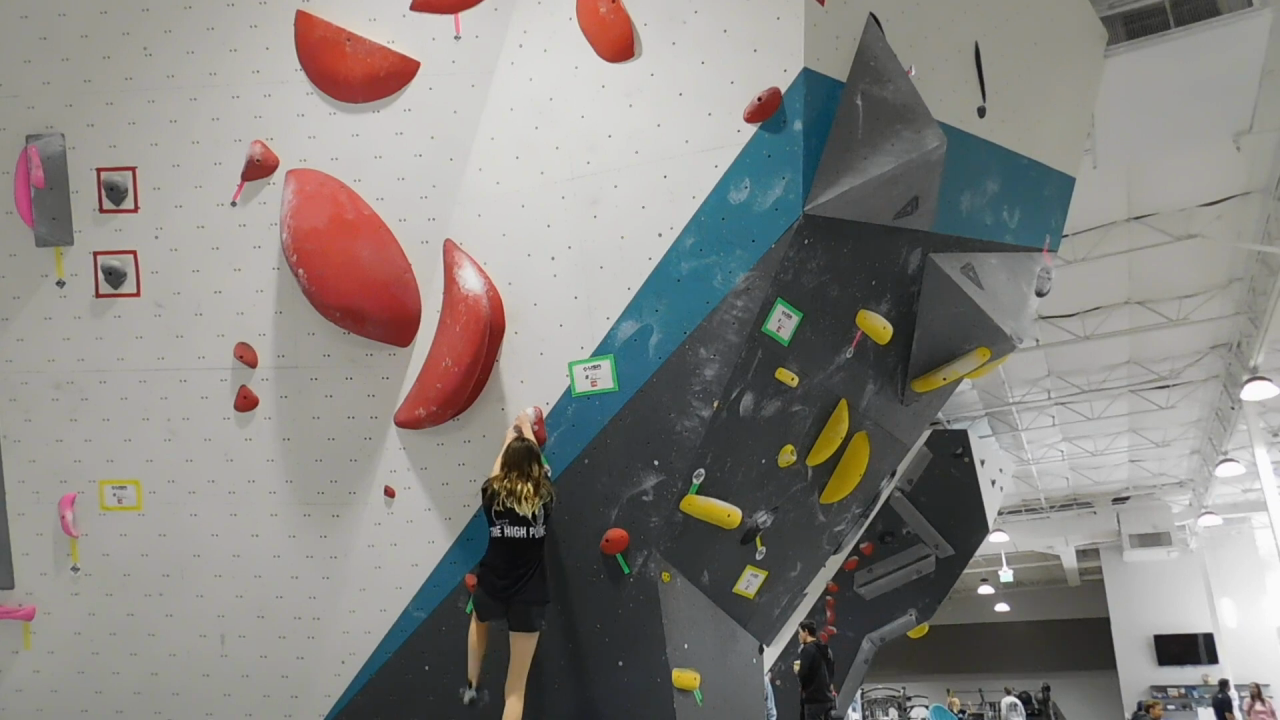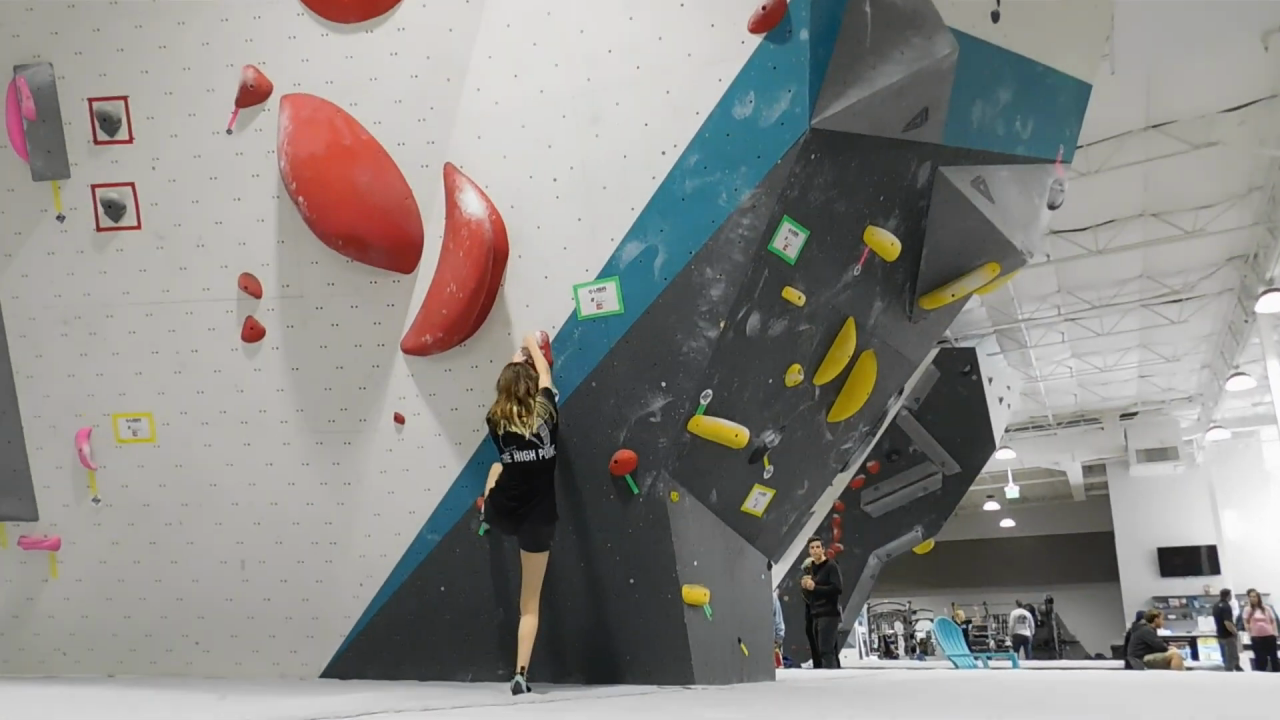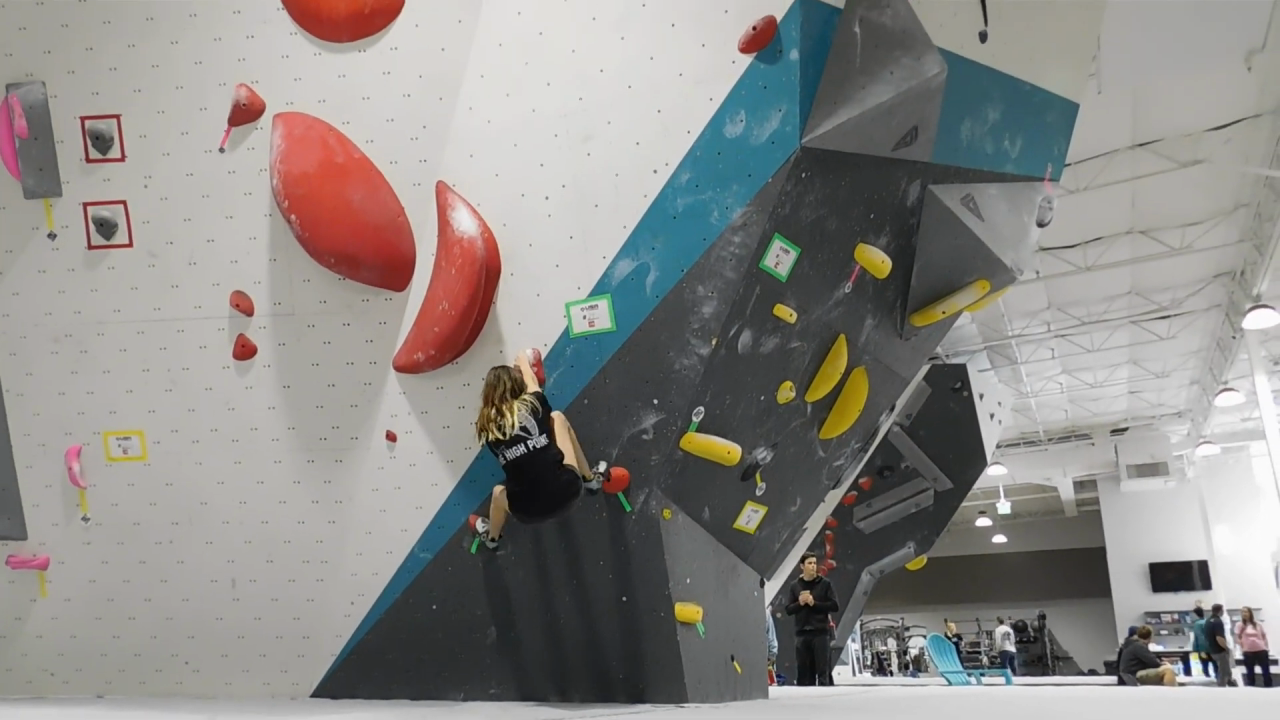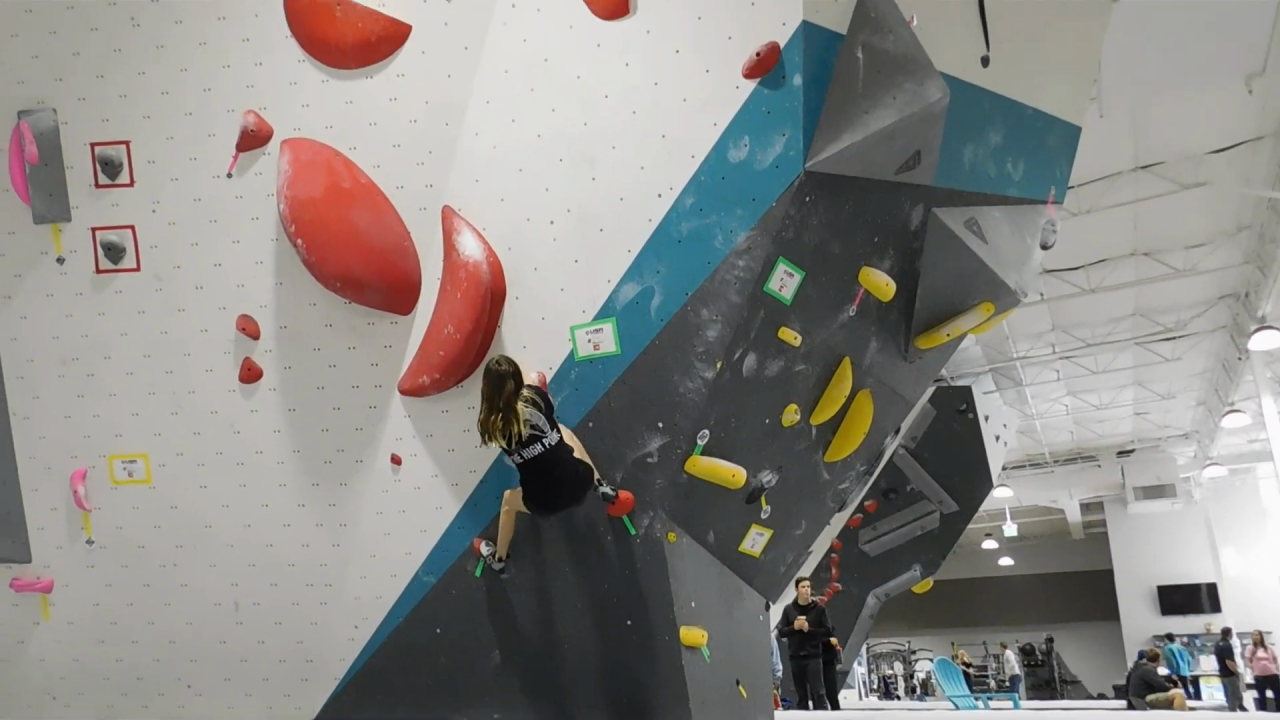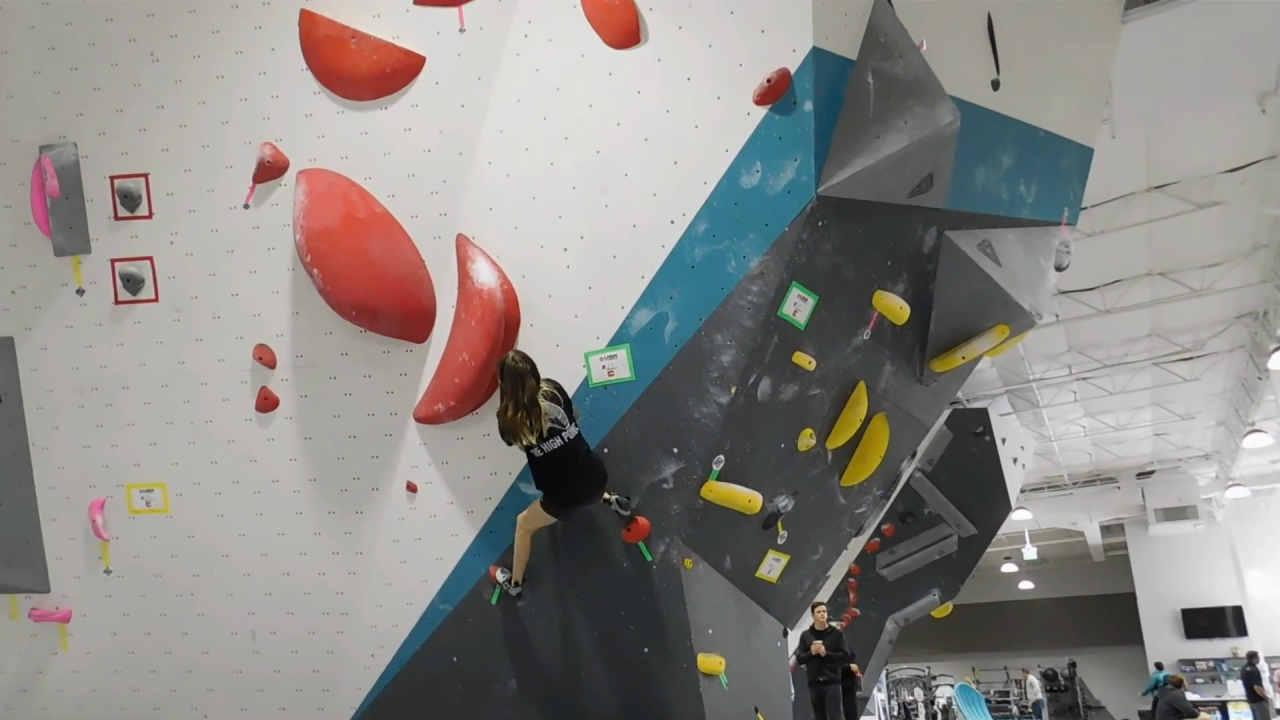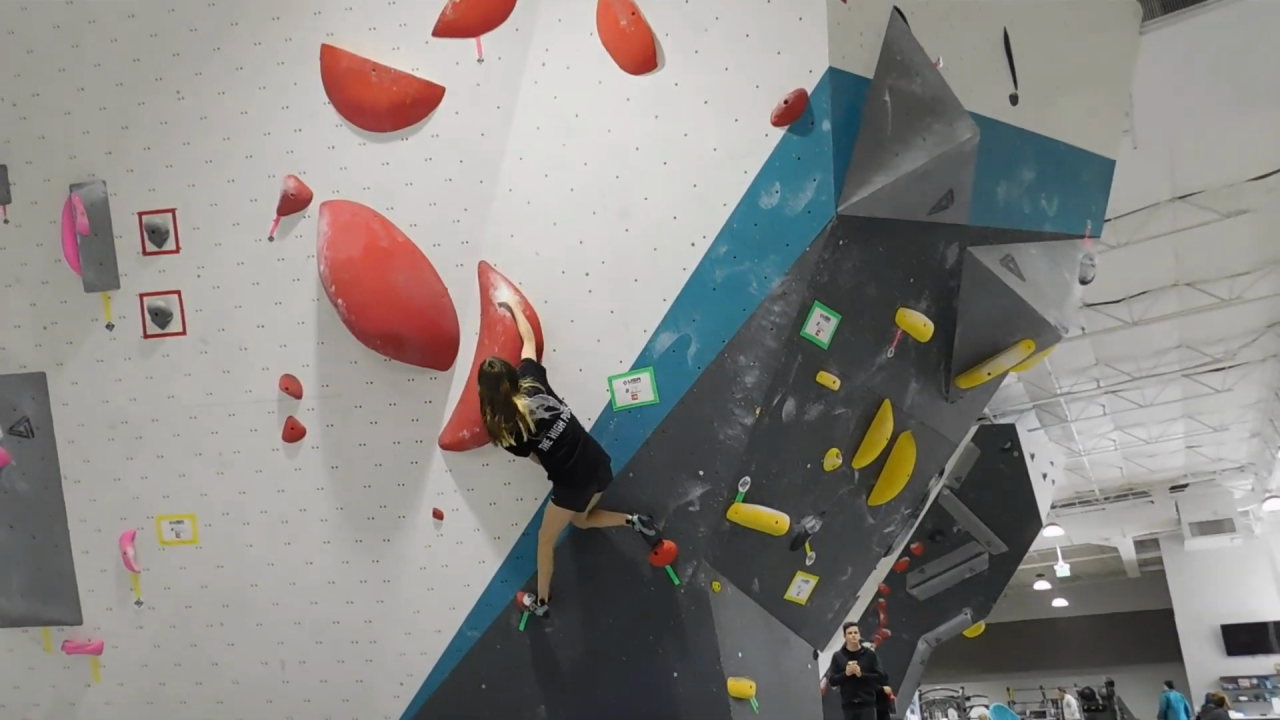
dt=0.7s
person 1, frame 1
left shoulder: (492, 492)
right shoulder: (544, 492)
left elbow: (498, 469)
right elbow: (534, 459)
left wrist: (510, 438)
right wrist: (527, 430)
left hip: (491, 591)
right hip: (530, 599)
left knee: (480, 623)
right knee: (516, 686)
left ankle: (472, 686)
person 1, frame 2
left shoulder: (497, 419)
right shoulder: (546, 410)
left elbow: (505, 416)
right elbow: (545, 375)
left wrist: (516, 361)
right wrist: (534, 348)
left hip: (501, 513)
right hip: (539, 518)
right knee: (530, 601)
left ankle: (485, 518)
right ankle: (520, 675)
person 1, frame 3
left shoulder: (486, 425)
right shoulder: (533, 405)
right elbow: (532, 383)
right wrist: (523, 362)
left hip: (526, 511)
right hip: (565, 494)
left knee: (499, 493)
right knee: (557, 417)
left ankle: (491, 538)
right ankle: (590, 478)
person 1, frame 4
left shoulder: (490, 422)
right shoulder: (534, 395)
left hip: (545, 502)
right hip: (580, 481)
left knee: (508, 501)
left ankle: (498, 558)
right ankle: (600, 486)
person 1, frame 5
left shoulder: (508, 419)
right shoulder: (552, 389)
left hip: (564, 496)
right hip: (595, 476)
left knee: (523, 525)
left ankle: (514, 582)
right ankle: (611, 500)
person 1, frame 6
left shoulder: (505, 428)
right shoulder: (532, 380)
left elbow: (536, 458)
right elbow: (530, 340)
right wrist: (515, 308)
left hip: (572, 483)
right hip: (599, 463)
left knee: (546, 541)
right knee: (581, 520)
left ankle: (540, 601)
right ankle: (635, 520)
